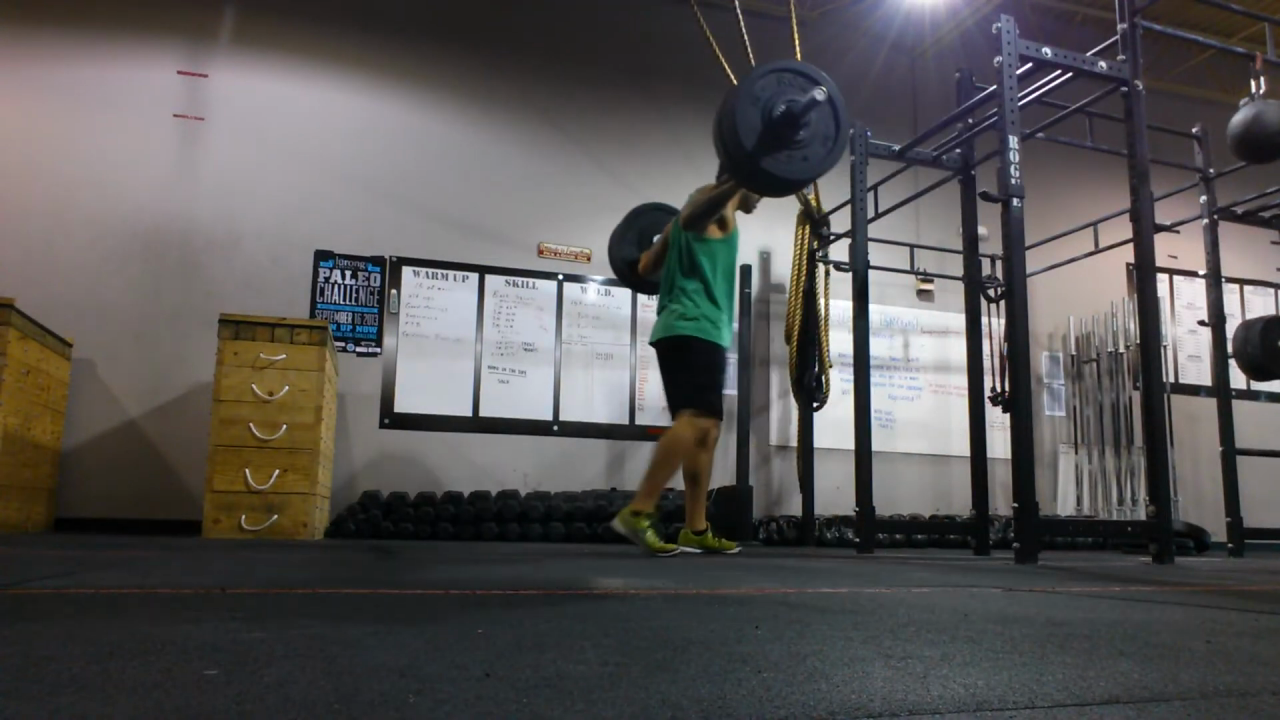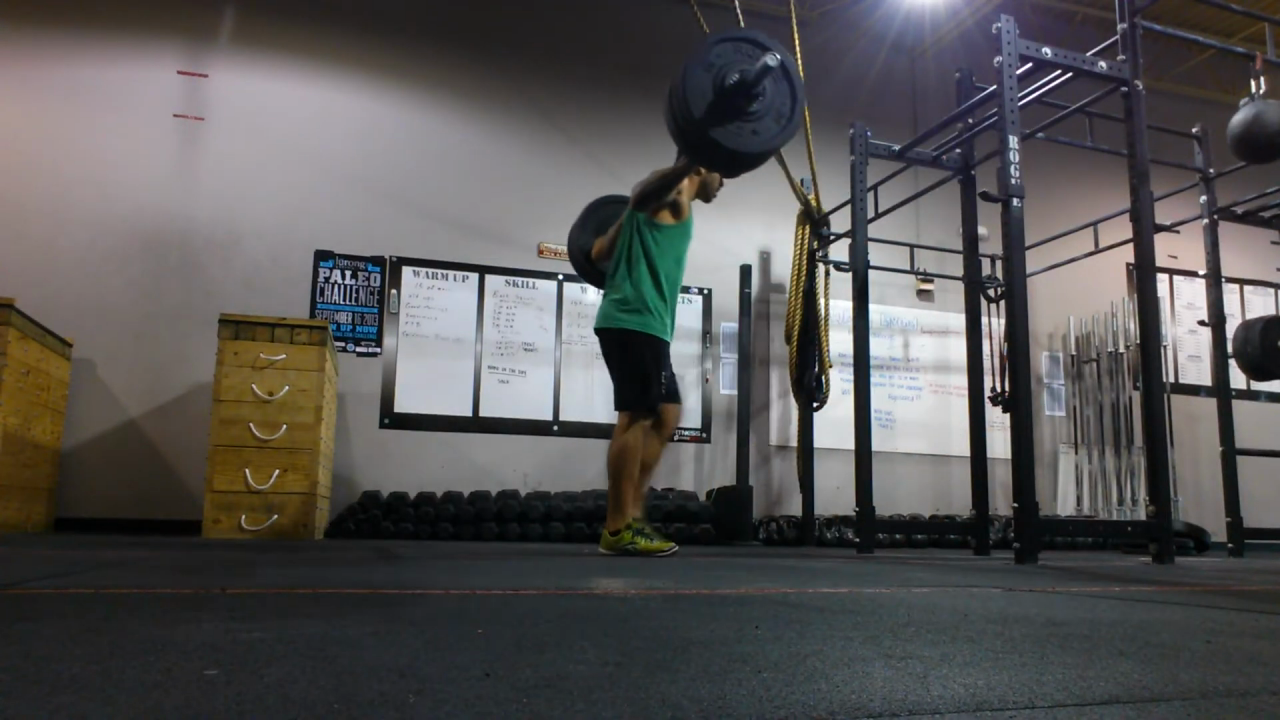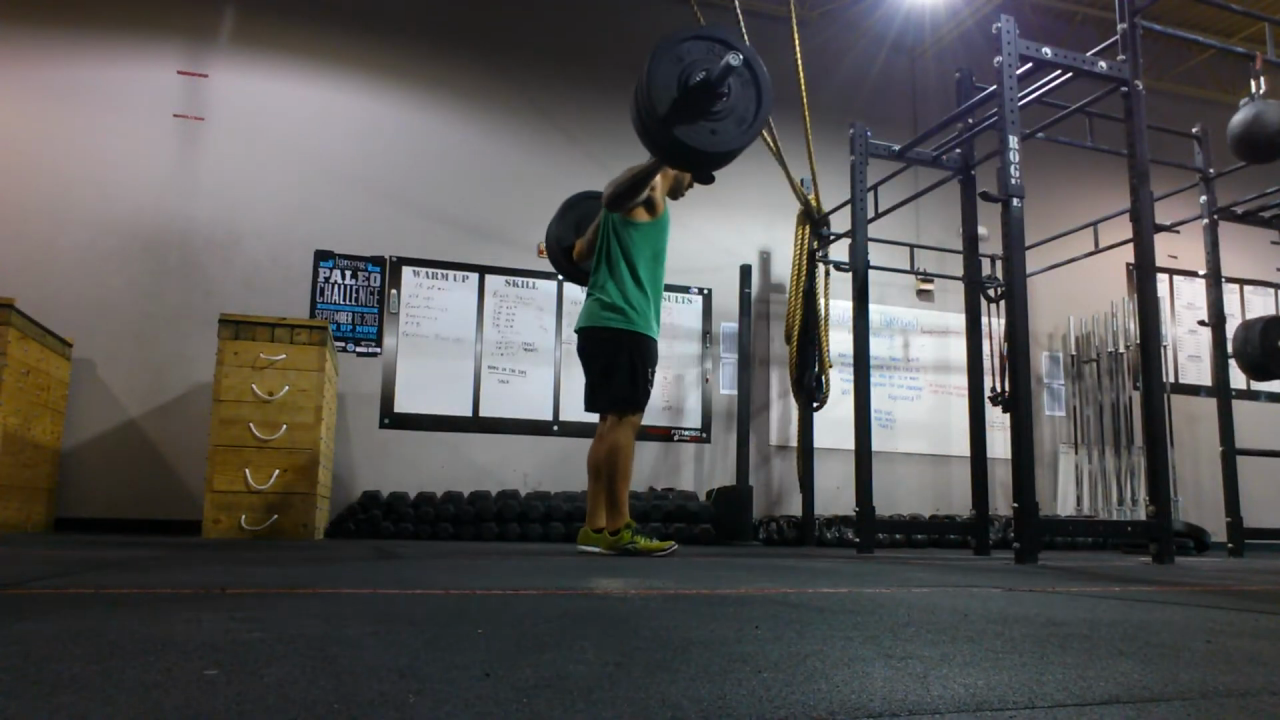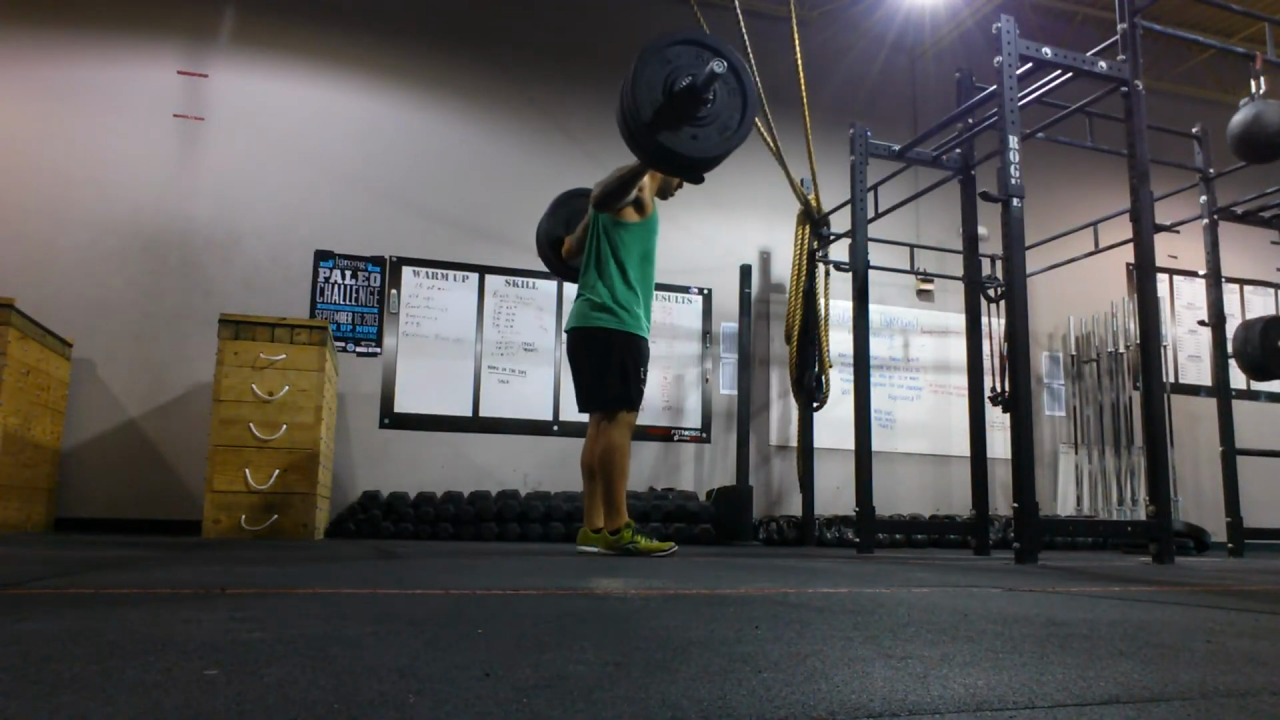
dt=0.4s
person 1, frame 1
left shoulder: (702, 213)
right shoulder: (719, 207)
left elbow: (646, 266)
right elbow: (692, 213)
left wrist: (665, 237)
right wrist: (738, 183)
left hip: (677, 330)
right hip: (696, 329)
left knee: (703, 428)
right knee: (697, 422)
left ankle: (697, 529)
right ankle: (636, 512)
person 1, frame 2
left shoulder: (662, 201)
right shoulder: (673, 191)
left elbow: (600, 252)
right elbow: (641, 194)
left wrist: (619, 227)
right wrist: (690, 161)
left hip: (631, 322)
right hip: (638, 322)
left knee: (666, 416)
right knee: (636, 420)
left ankle: (630, 513)
right ankle: (618, 530)
person 1, frame 3
left shoulder: (632, 198)
right shoulder: (648, 185)
left elbow: (581, 252)
right elbow: (613, 195)
left wrist: (597, 225)
right wrist: (662, 158)
left hip: (601, 323)
right hip: (624, 323)
left knee: (612, 423)
right knee: (624, 420)
left ankle: (596, 528)
right ankle: (618, 530)
person 1, frame 4
left shoulder: (623, 196)
right shoulder: (638, 187)
left elbow: (570, 250)
right elbow: (601, 196)
left wrist: (587, 222)
left hip: (592, 323)
right hip: (613, 323)
left knee: (603, 421)
right knee: (619, 419)
left ankle: (594, 528)
right ankle: (618, 529)
